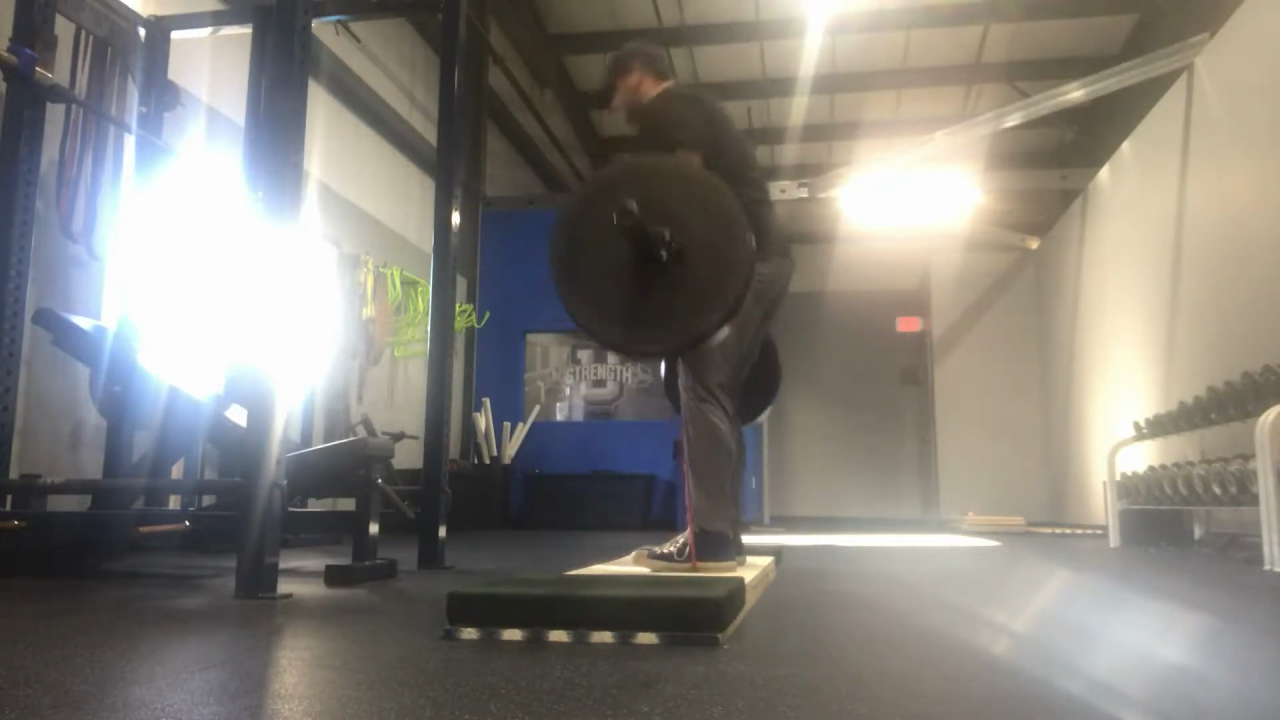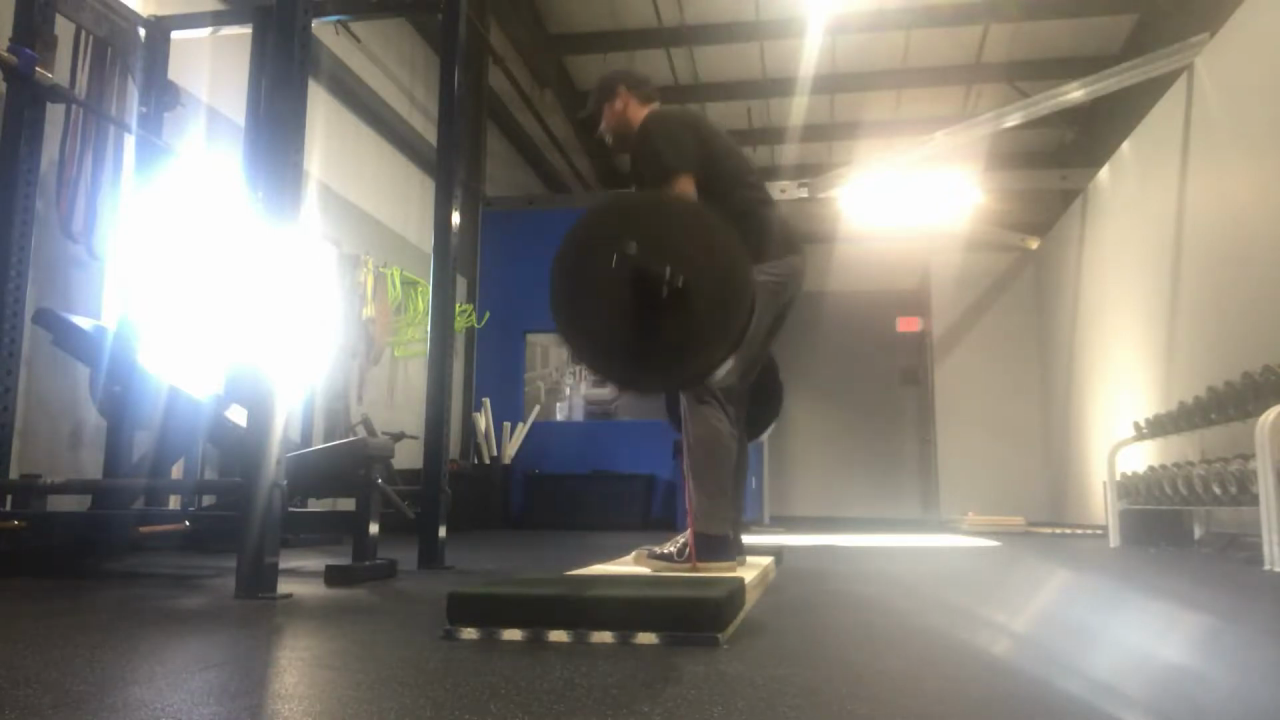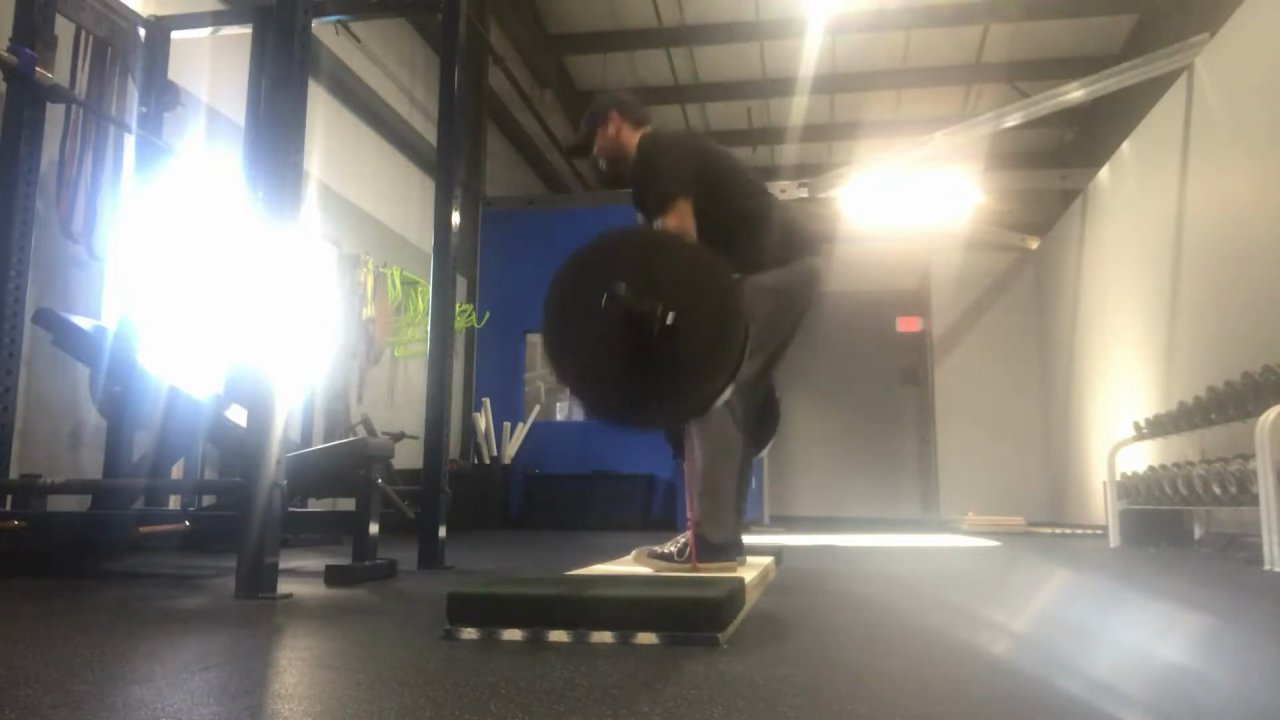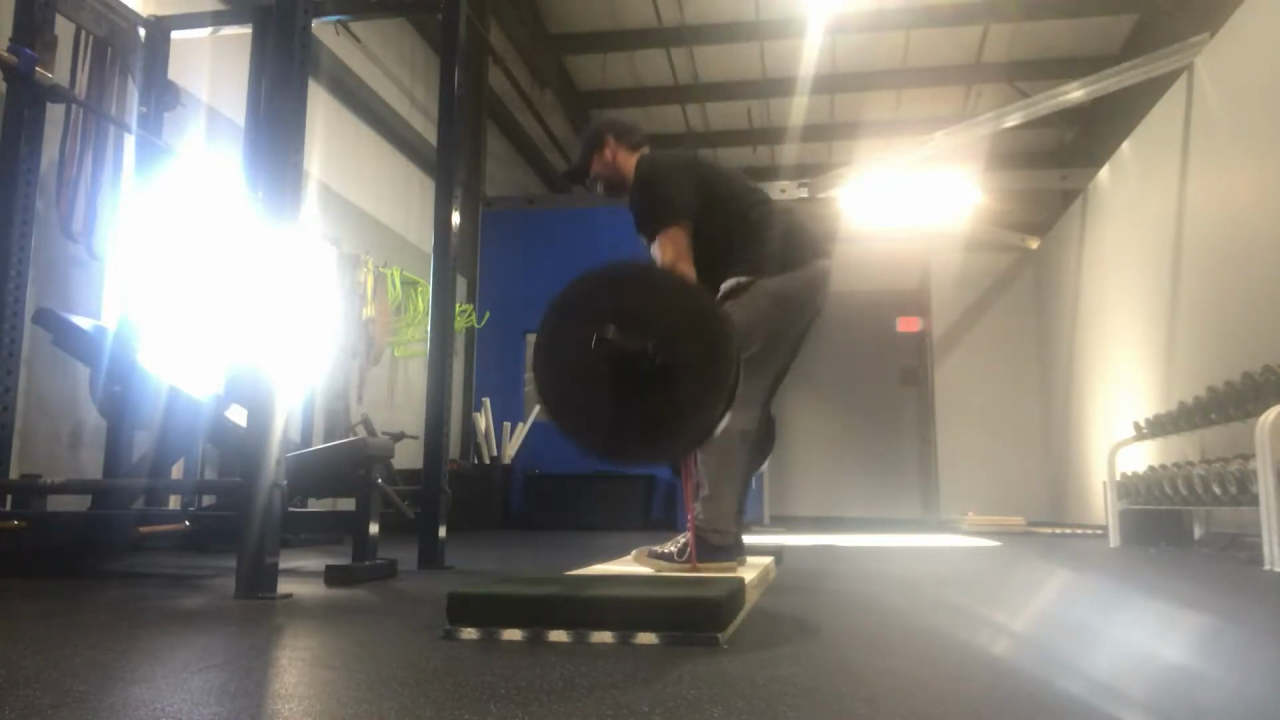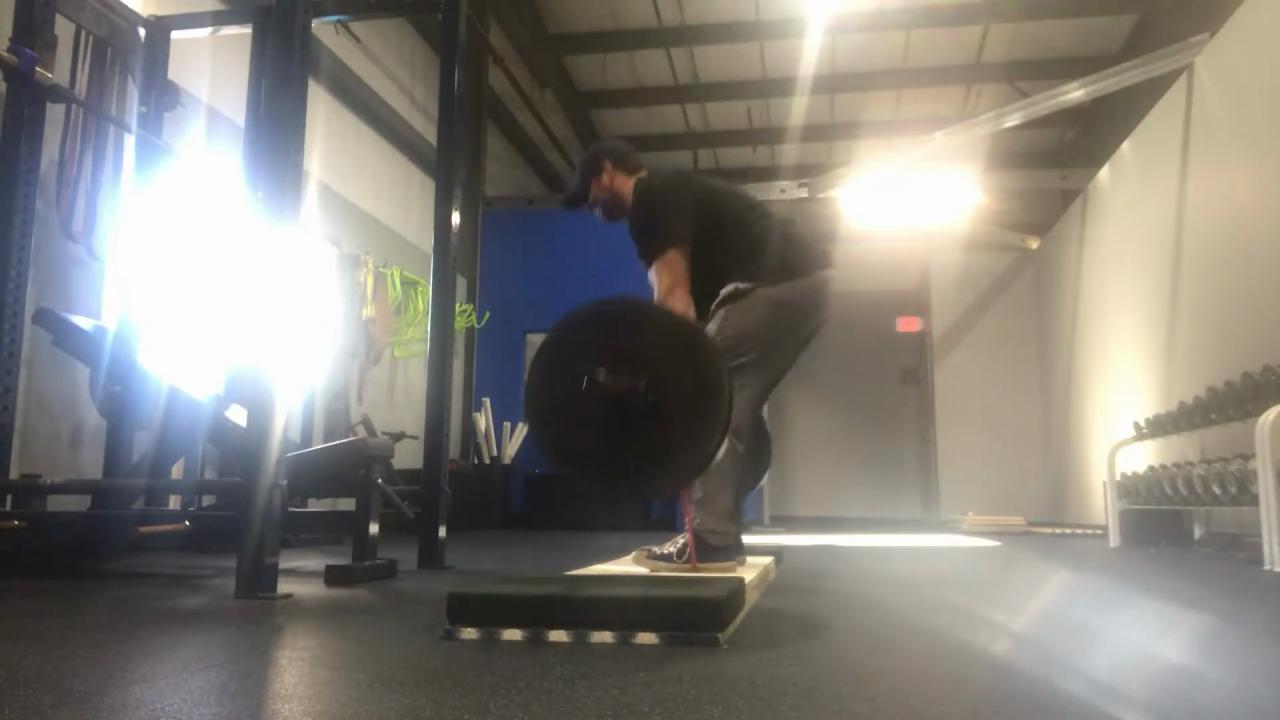
dt=0.1s
person 1, frame 1
left shoulder: (669, 106)
right shoulder: (693, 111)
right hip: (758, 259)
left knee: (705, 396)
right knee: (716, 401)
left ankle: (709, 540)
right ankle: (719, 535)
person 1, frame 2
left shoulder: (657, 130)
right shoulder: (680, 132)
left hip: (754, 263)
right hip: (775, 261)
left knee: (706, 392)
right knee: (722, 398)
left ankle: (710, 541)
right ankle: (720, 535)
person 1, frame 3
left shoulder: (656, 152)
right shoulder: (678, 154)
left elbow: (679, 236)
right elbow: (692, 237)
left hip: (764, 268)
right hip: (789, 262)
right knee: (729, 402)
left ankle: (711, 542)
right ankle: (721, 536)
person 1, frame 4
left shoulder: (654, 176)
right shoulder: (672, 174)
left elbow: (675, 266)
right elbow: (693, 271)
left hip: (779, 273)
right hip: (800, 269)
right knee: (736, 403)
left ankle: (711, 541)
right ankle: (721, 535)
person 1, frame 5
left shoulder: (653, 198)
right shoulder: (672, 194)
left elbow: (673, 294)
right elbow: (689, 293)
left hip: (779, 282)
right hip: (801, 279)
right knee: (727, 406)
left ankle: (710, 542)
right ankle: (720, 535)
